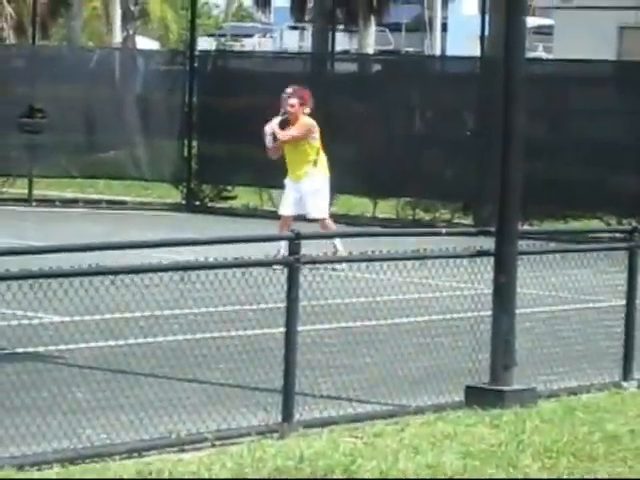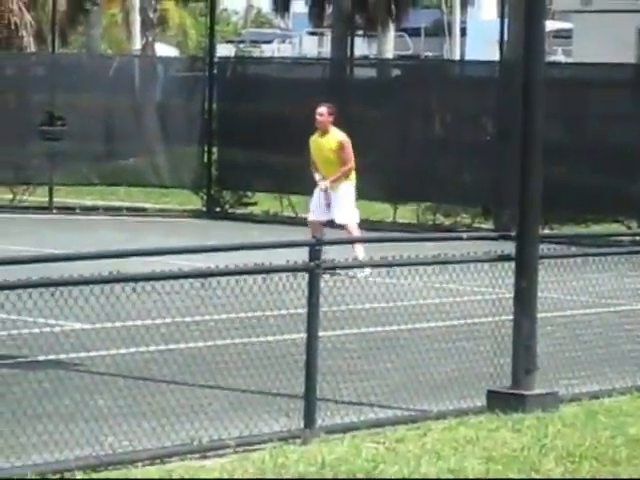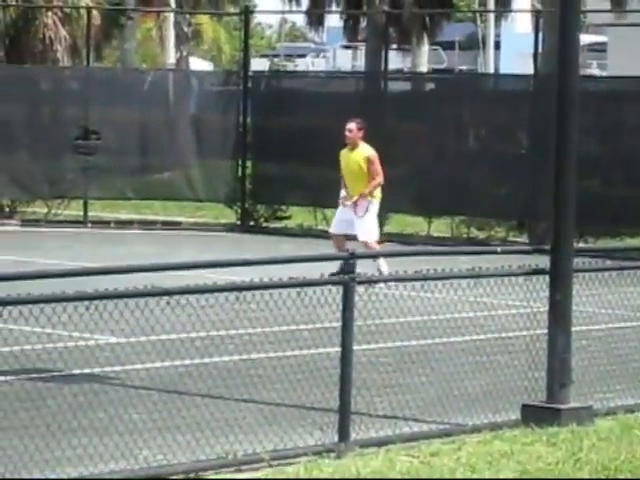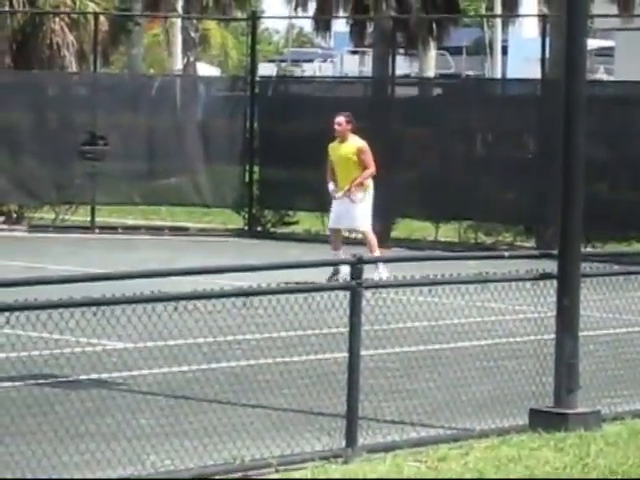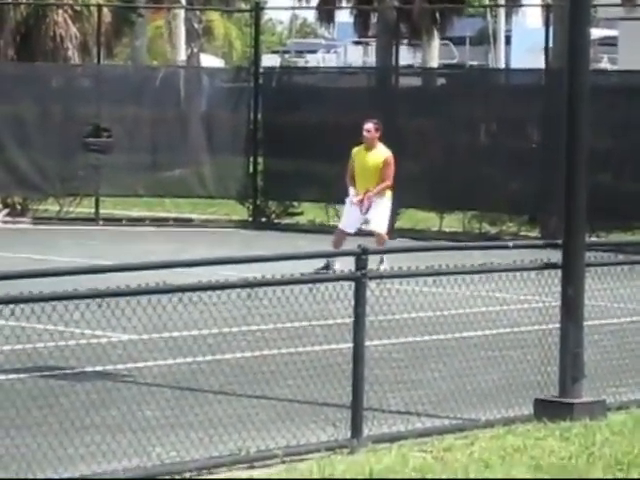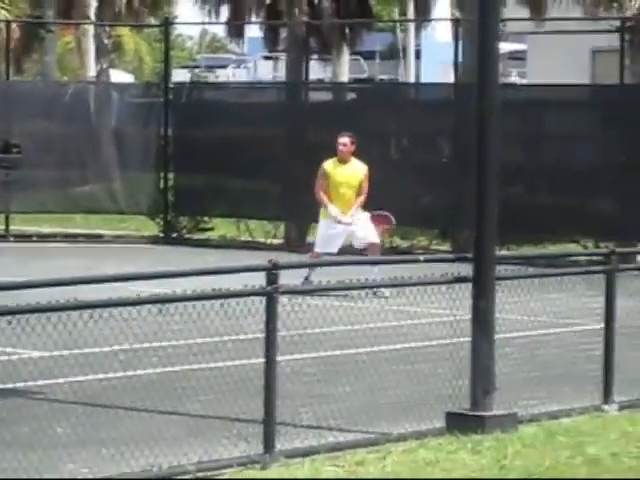
dt=0.4s
person 1, frame 1
left shoulder: (308, 125)
right shoulder: (286, 130)
left elbow: (283, 138)
right elbow: (273, 154)
left wrist: (274, 126)
right wrist: (268, 133)
left hip: (314, 178)
right hip: (294, 179)
left knee: (321, 217)
right knee: (285, 216)
left ankle: (338, 250)
right ankle: (281, 254)
person 1, frame 2
left shoulder: (341, 138)
right shoulder: (313, 139)
left elbow: (349, 166)
left wrist: (330, 181)
right wrist: (318, 177)
left hip: (342, 185)
right hip: (324, 186)
left knee: (348, 223)
right knee: (314, 222)
left ankle: (361, 261)
person 1, frame 3
left shoulder: (369, 154)
right shoulder: (343, 153)
left elbow: (379, 179)
left wrist: (362, 196)
right wrist: (343, 192)
left hip: (367, 202)
right hip: (350, 202)
left knee: (366, 240)
right knee: (335, 233)
left ankle: (384, 273)
right ankle: (346, 265)
person 1, frame 4
left shoulder: (360, 145)
right shoulder: (332, 146)
left elbow: (371, 169)
right elbow: (331, 170)
left wrist: (355, 183)
right wrist: (331, 184)
left hip: (359, 194)
right hip: (341, 194)
left knee: (364, 228)
right knee: (333, 229)
left ankle: (380, 268)
right ankle: (340, 269)
person 1, frame 5
left shoulder: (386, 155)
right shoulder: (356, 152)
left elbow: (388, 182)
right elbow: (350, 175)
left wrist: (369, 195)
right wrist: (352, 192)
left hip: (379, 198)
right hip: (357, 198)
left knee: (378, 231)
right knee: (341, 230)
left ankle: (383, 263)
right ankle: (330, 263)
person 1, frame 6
left shoulder: (362, 168)
right shoulder: (327, 167)
left elbow: (362, 196)
right elbow: (319, 192)
left wrist: (351, 214)
right wrist: (331, 209)
left hip: (354, 215)
right hip: (331, 216)
left knee: (374, 243)
right knee: (320, 251)
right ankle: (308, 278)
